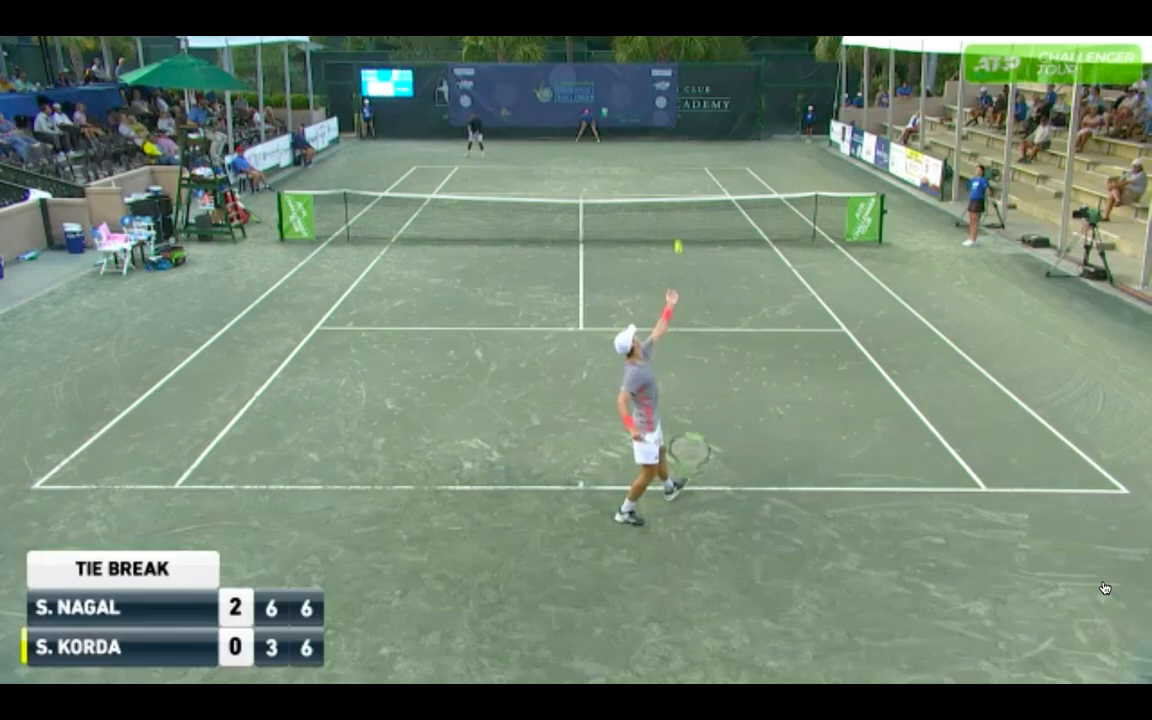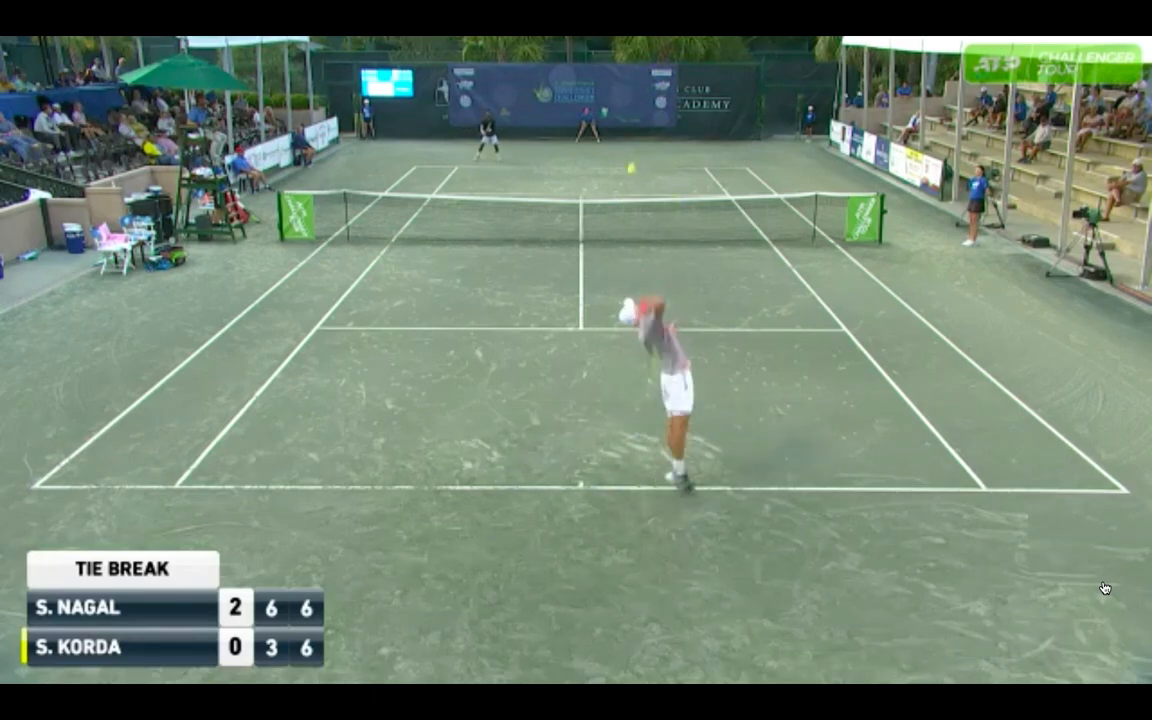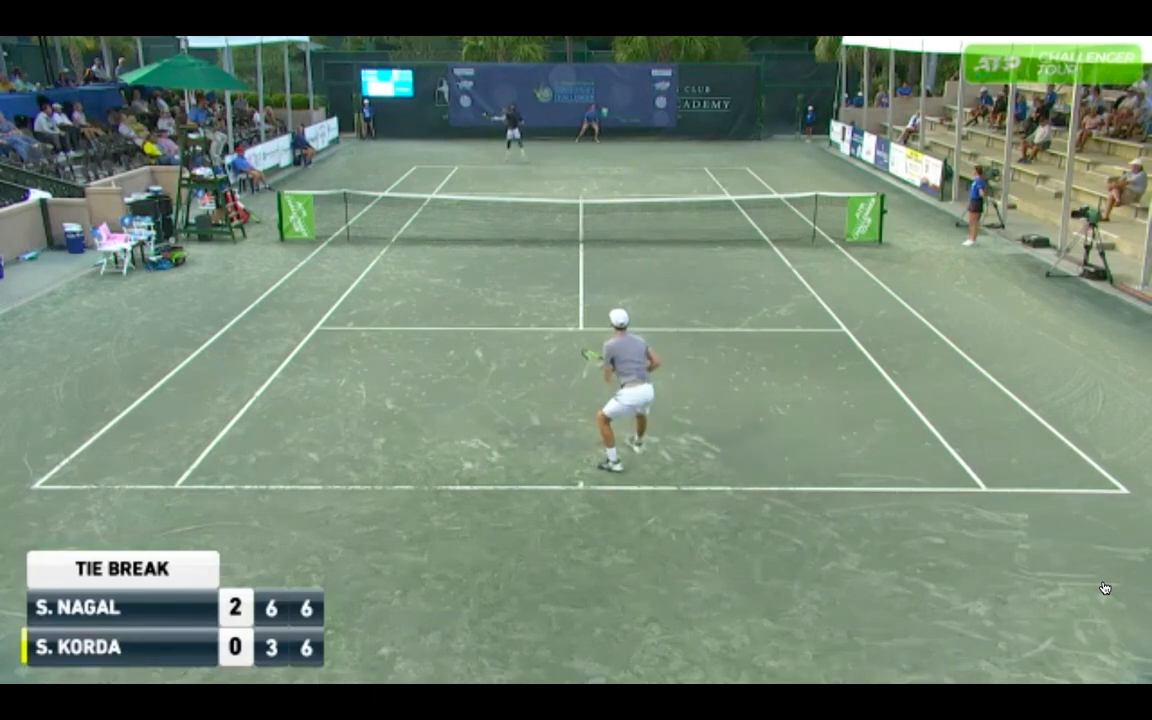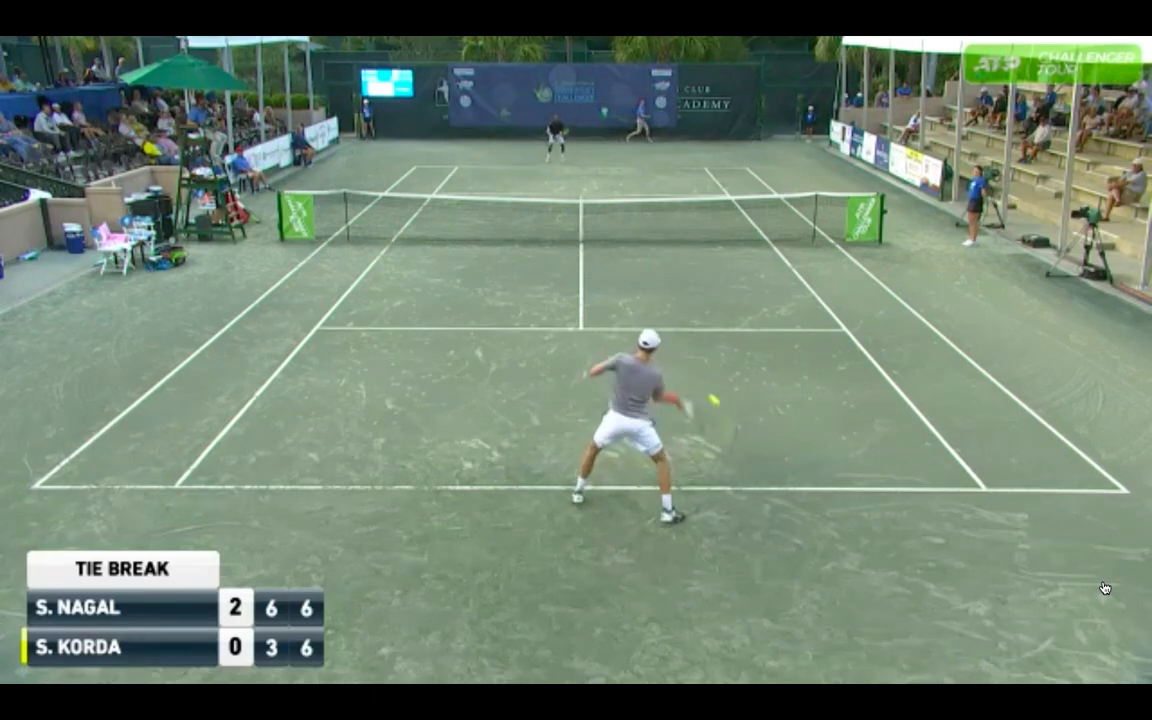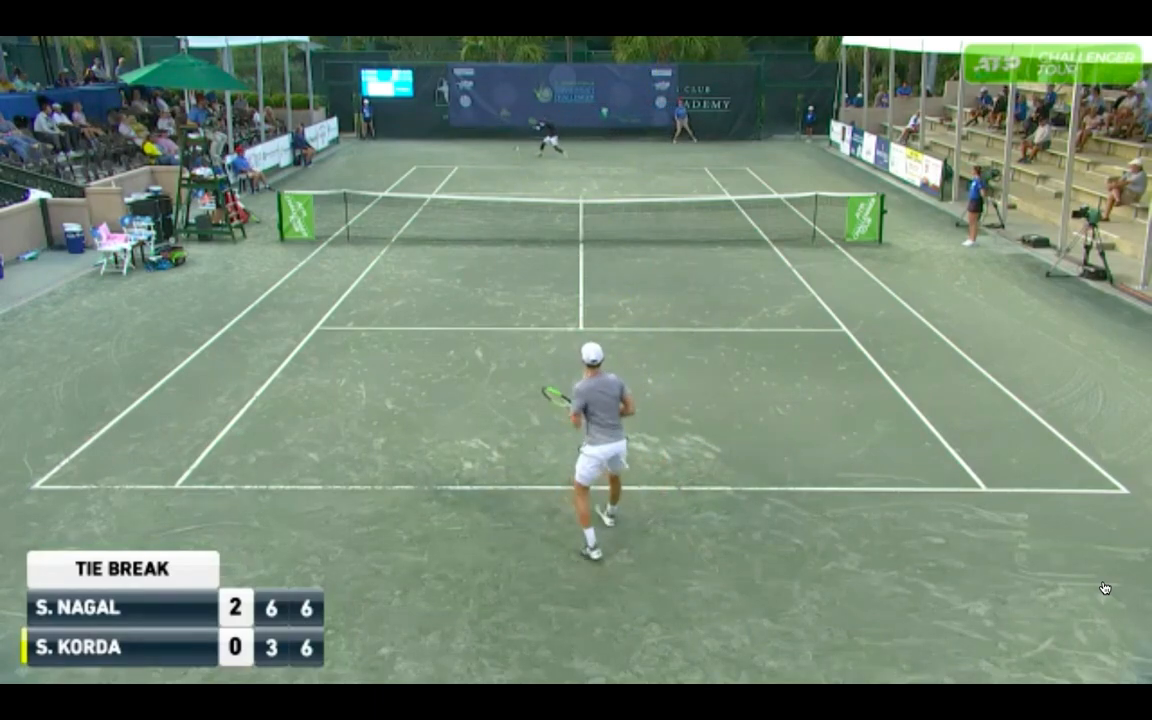
dt=1s
person 1, frame 1
left shoulder: (642, 353)
right shoulder: (633, 372)
left elbow: (658, 331)
right elbow: (621, 402)
left wrist: (669, 307)
right wrist: (631, 428)
left hip: (650, 422)
right hip: (645, 427)
left knee: (660, 453)
right knee: (648, 474)
left ankle: (670, 488)
right ankle: (625, 512)
person 1, frame 2
left shoulder: (647, 329)
right shoulder: (651, 326)
right elbow: (659, 304)
left wrist: (664, 326)
left hip: (668, 377)
right hip: (678, 376)
left knee: (673, 424)
right knee: (680, 424)
left ankle: (677, 472)
right ankle: (679, 473)
person 1, frame 3
left shoulder: (609, 345)
right shoulder: (640, 341)
left elbow: (607, 378)
right elbow: (656, 363)
left wrist: (613, 370)
left hip: (631, 393)
right hip: (648, 390)
left knee: (602, 419)
right knee: (640, 414)
left ankle: (613, 461)
right ankle: (638, 443)
person 1, frame 4
left shoulder: (622, 360)
right shoulder: (655, 374)
left elbow: (591, 373)
right elbow: (658, 398)
left wrist: (609, 365)
right wrist: (678, 401)
left hip: (615, 418)
right hip: (639, 424)
left knee: (593, 449)
right knee: (662, 460)
left ankle: (579, 491)
right ankle: (668, 511)
person 1, frame 5
left shoulder: (581, 388)
right shoulder: (615, 381)
left elbow: (576, 422)
right elbow: (630, 410)
left wrist: (574, 415)
left hip: (597, 448)
right hip: (619, 444)
left knee: (580, 492)
right knee: (614, 477)
left ankle: (593, 547)
right ankle: (611, 515)
